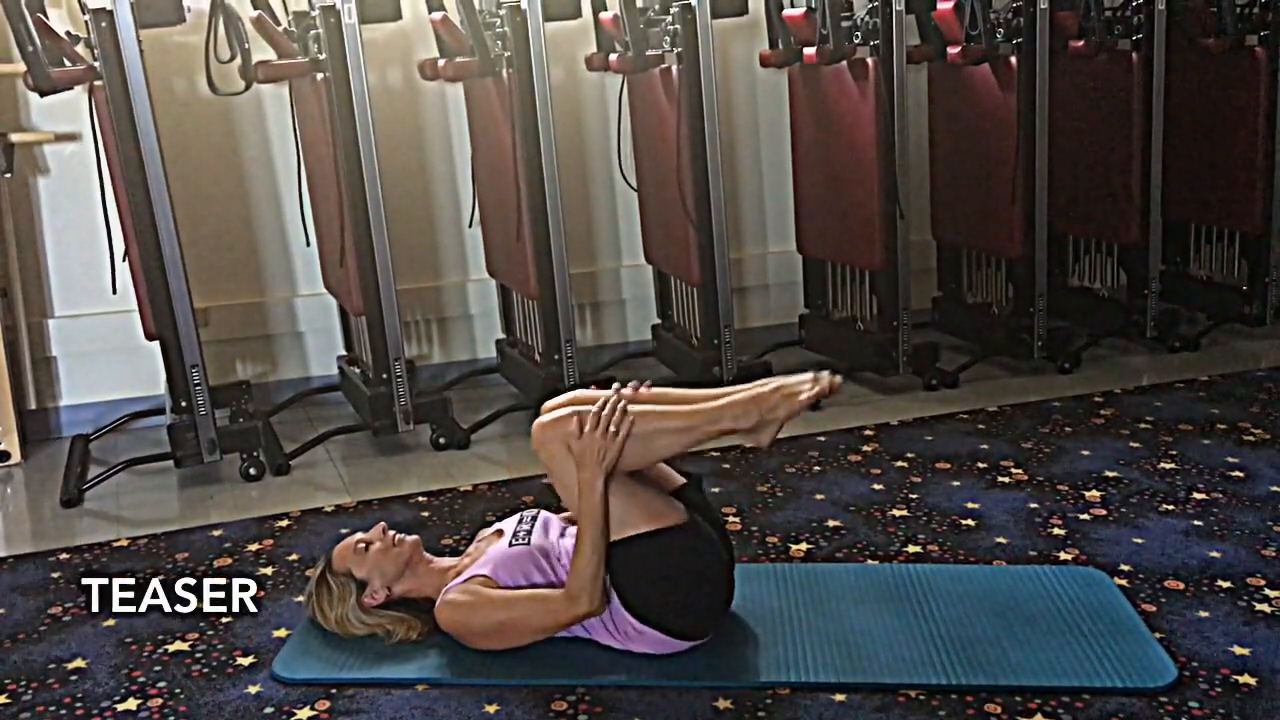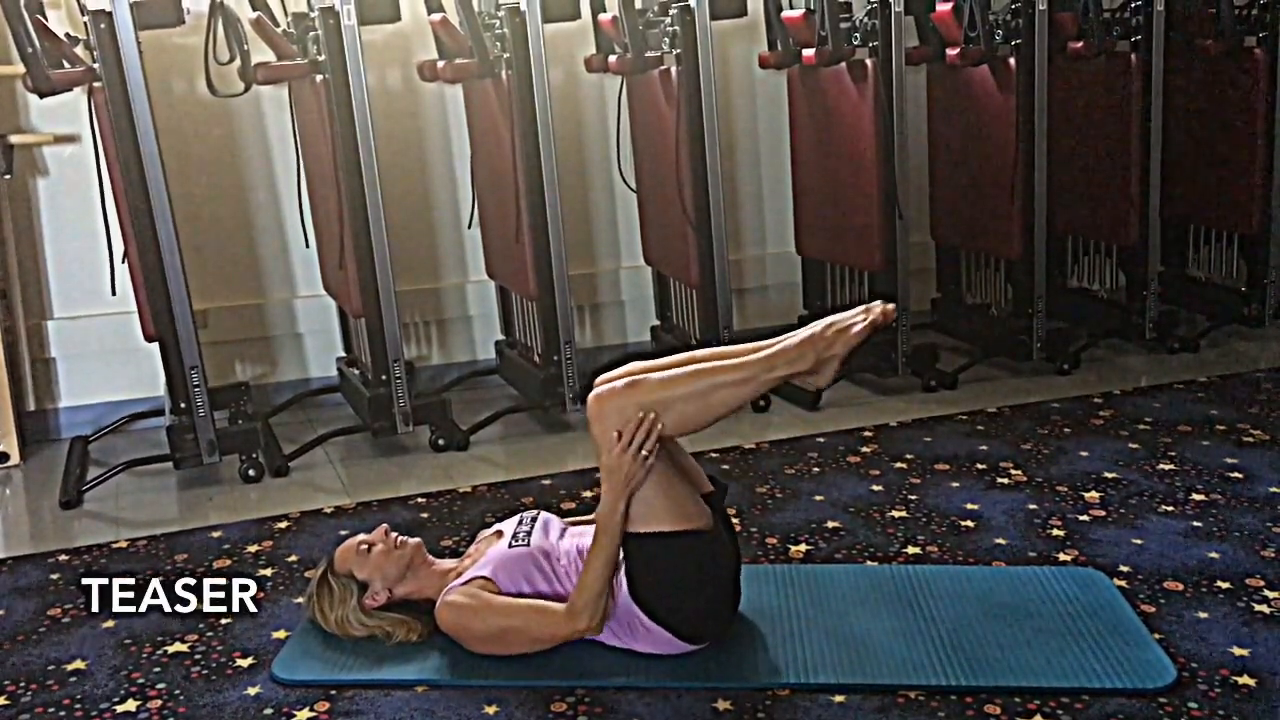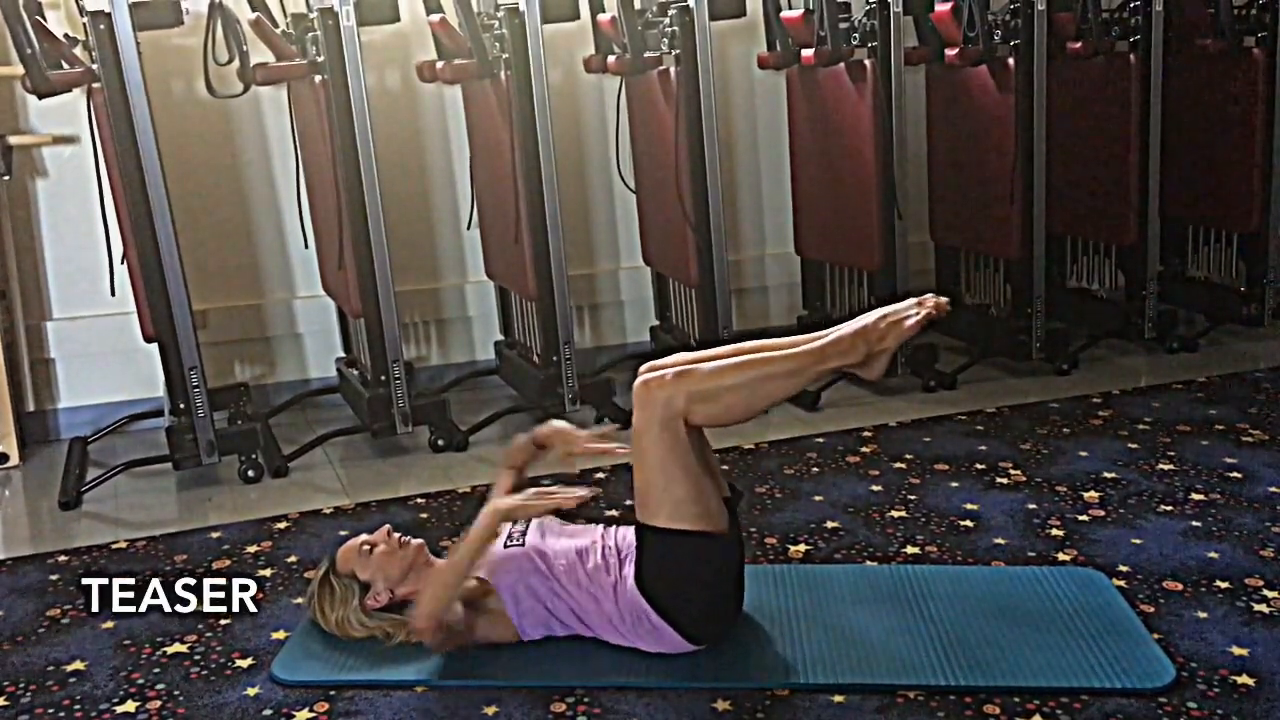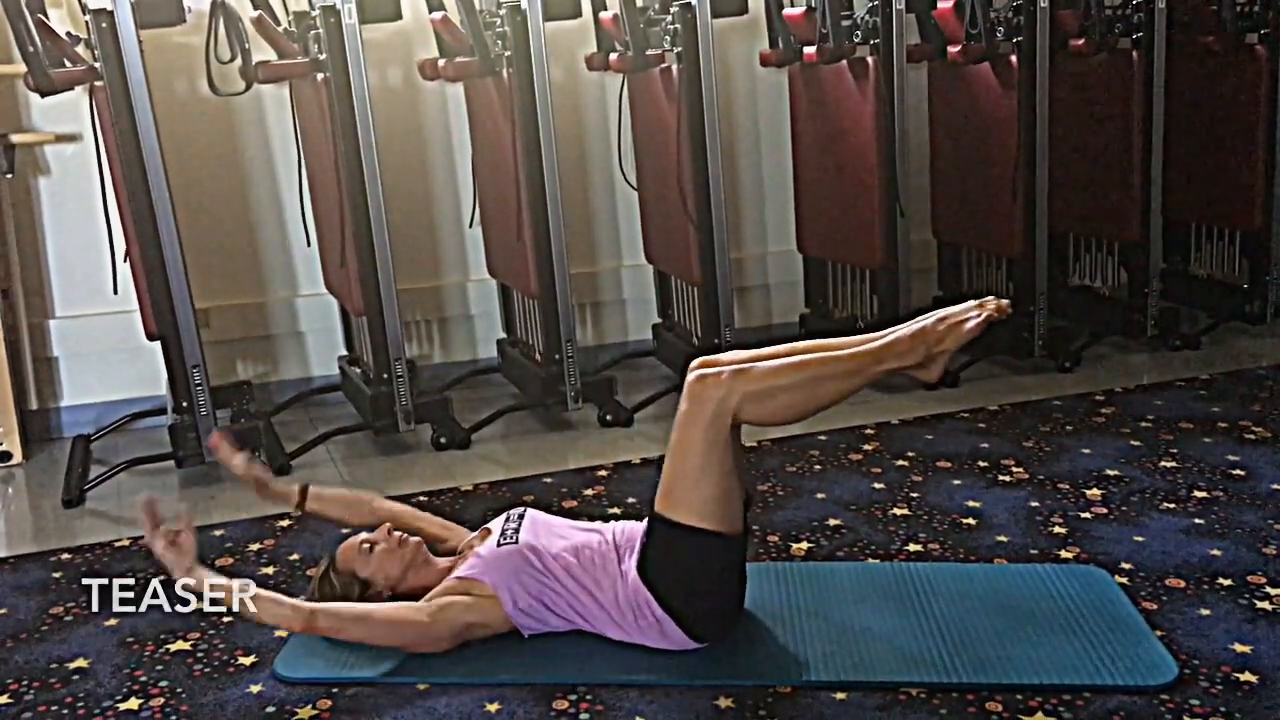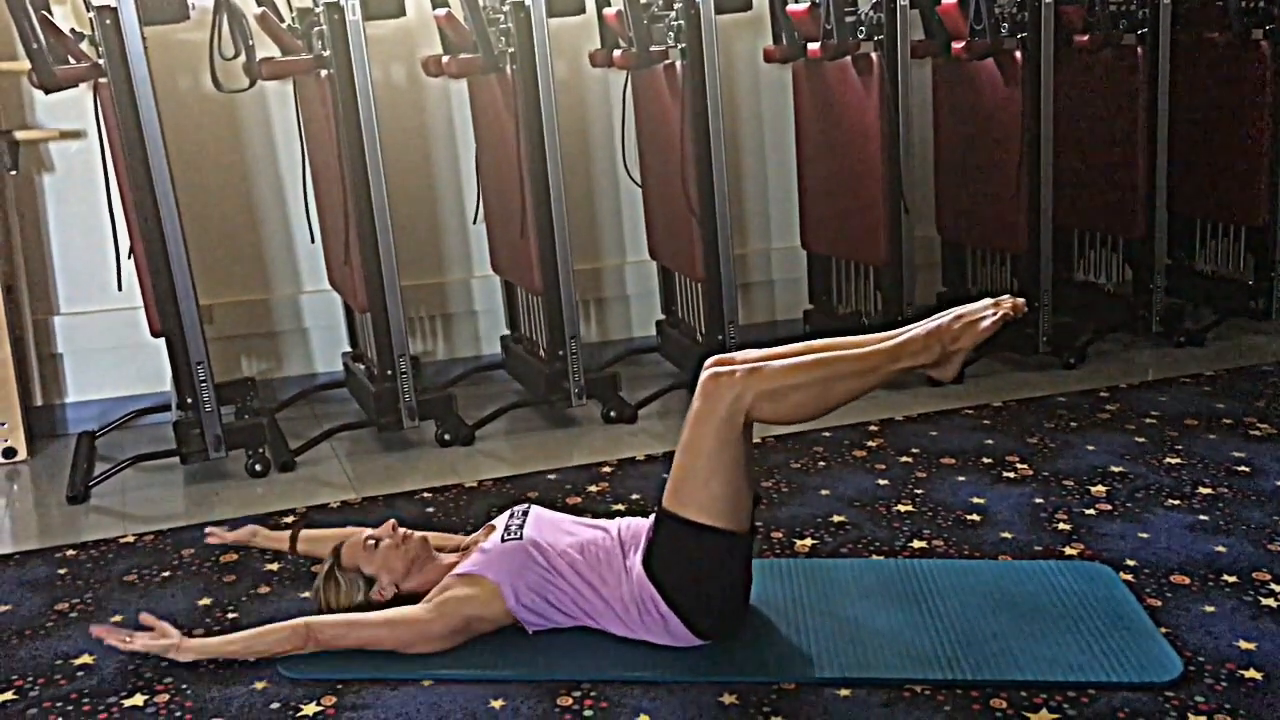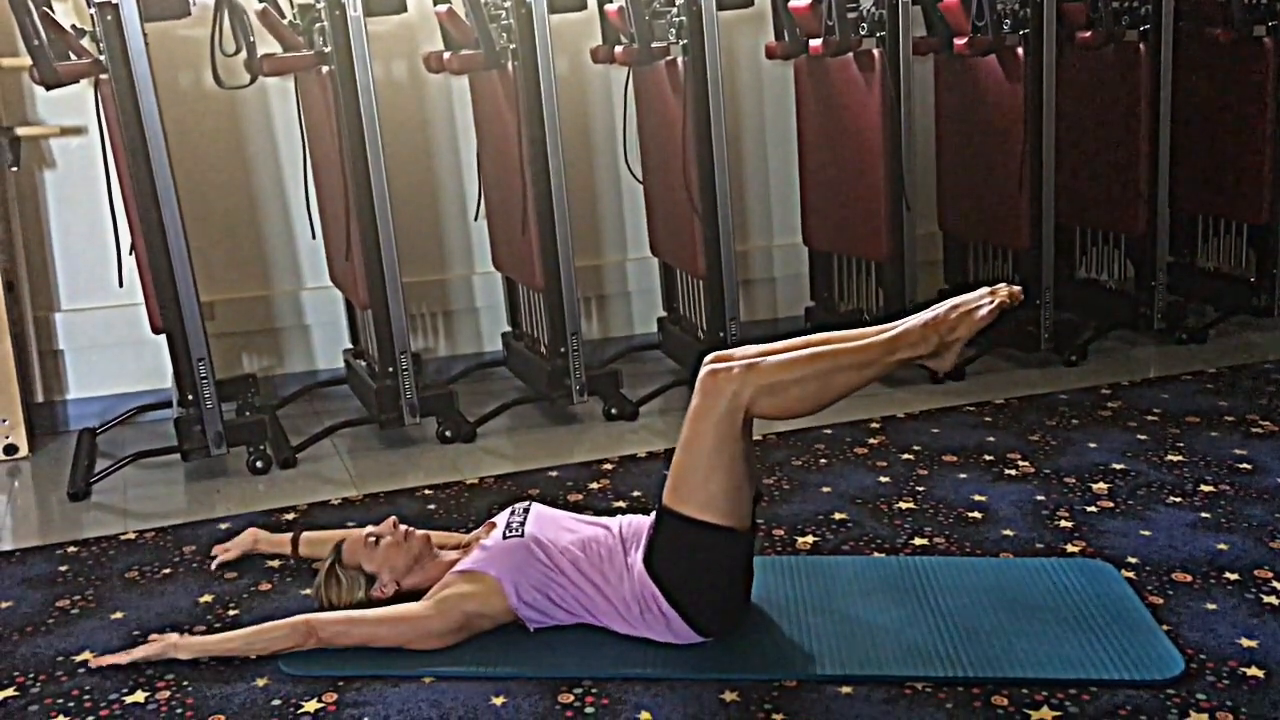
dt=0.4s
person 1, frame 1
left shoulder: (482, 545)
right shoulder: (457, 609)
left elbow: (593, 523)
right elbow: (583, 601)
left wrist: (614, 418)
right wrist: (590, 477)
left hip: (690, 556)
right hip: (673, 597)
left knee: (569, 412)
right knee: (557, 429)
left ankle: (751, 405)
right ankle: (747, 413)
person 1, frame 2
left shoulder: (485, 546)
right shoulder: (456, 611)
left elbow: (582, 530)
right elbow: (583, 617)
left wrist: (626, 491)
right wrist: (617, 495)
left hip: (695, 564)
right hip: (682, 603)
left knee: (621, 390)
right knee: (614, 403)
left ankle: (803, 351)
right ankle: (801, 355)
person 1, frame 3
left shoulder: (472, 561)
right shoulder: (455, 608)
left elbow: (500, 477)
right elbow: (425, 621)
left wrist: (538, 440)
right wrist: (491, 518)
left hip: (688, 576)
right hip: (681, 601)
left knee: (663, 382)
right knee: (659, 392)
left ankle: (854, 345)
right ankle: (852, 346)
person 1, frame 4
left shoulder: (477, 548)
right shoulder: (445, 613)
left elbow: (386, 507)
right elbow: (314, 617)
left wrist: (276, 485)
right wrist: (203, 573)
left hip: (677, 570)
right hip: (680, 598)
left knee: (719, 377)
right knee: (713, 386)
left ankle: (906, 348)
right ankle: (903, 351)
person 1, frame 5
left shoulder: (473, 549)
right shoulder: (448, 609)
left elbow: (366, 537)
right elbow: (316, 631)
left wrist: (272, 536)
right wrist: (189, 646)
left hip: (680, 565)
right hip: (687, 595)
left knee: (731, 376)
right knee: (726, 384)
left ankle: (919, 347)
right ankle: (917, 348)
person 1, frame 6
left shoulder: (471, 547)
right shoulder: (448, 605)
left elbow: (360, 537)
right elbow: (317, 628)
left wrist: (276, 539)
right wrist: (183, 647)
left hip: (679, 560)
right hip: (687, 592)
left knee: (732, 373)
right knee: (727, 380)
left ankle: (917, 339)
right ankle: (915, 339)
